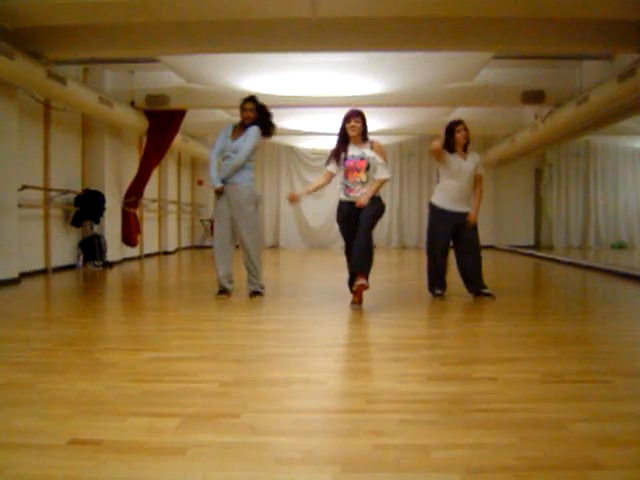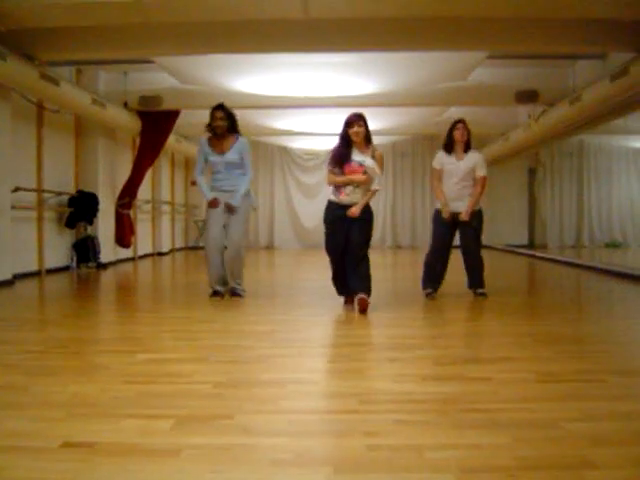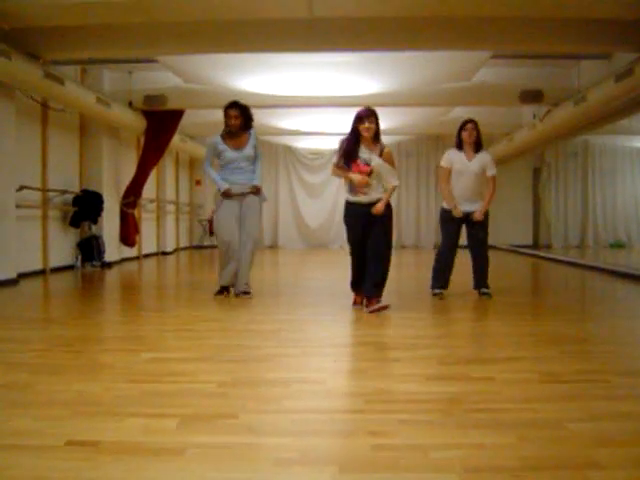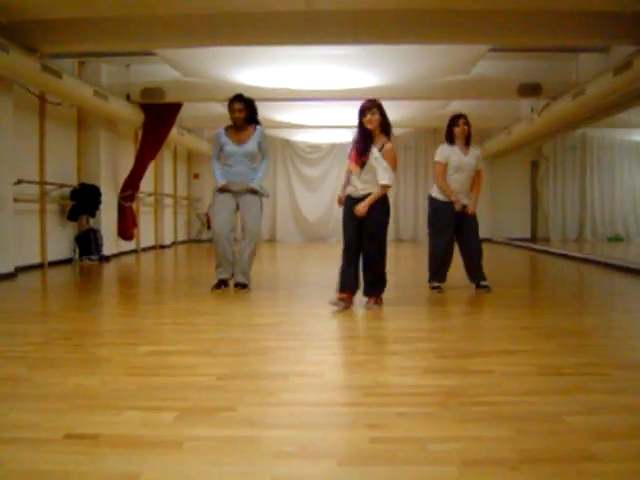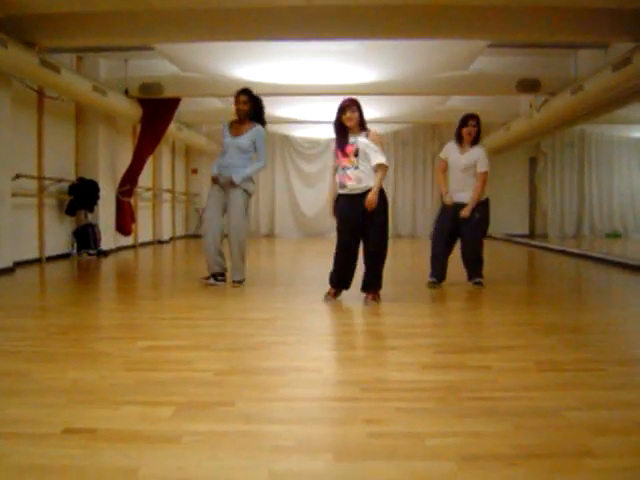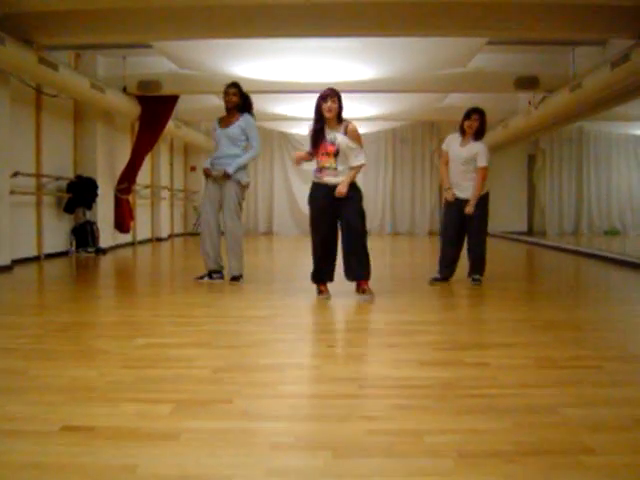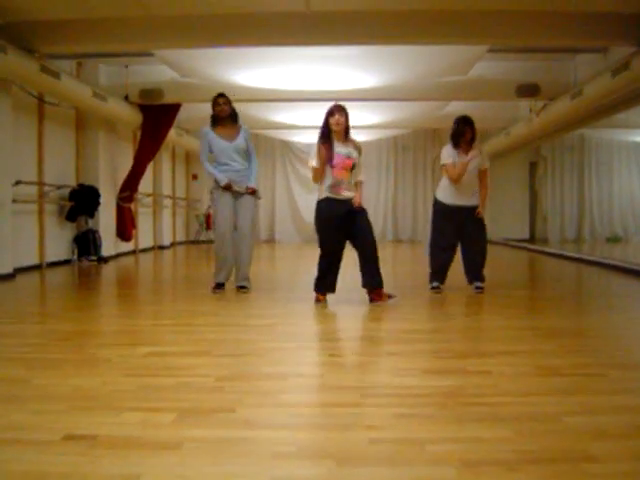
dt=0.5s
person 1, frame 1
left shoulder: (375, 147)
right shoulder: (340, 151)
left elbow: (383, 176)
right elbow: (326, 177)
left wrist: (367, 196)
right wrist: (302, 193)
left hip: (371, 201)
right hip: (347, 205)
left knee: (363, 231)
right knee: (350, 247)
left ankle: (361, 277)
right ankle: (356, 291)
person 1, frame 2
left shoulder: (375, 154)
right shoulder: (339, 152)
left elbow: (376, 185)
right elbow: (331, 179)
left wrist: (360, 206)
right wrist: (353, 178)
left hip: (360, 209)
right hip: (335, 209)
left knee: (358, 252)
right knee: (336, 252)
left ankle: (361, 293)
right ankle: (347, 293)
person 1, frame 3
left shoulder: (384, 152)
right shoulder: (348, 146)
left elbow: (392, 182)
right elbow: (335, 169)
left wrist: (383, 202)
right wrist: (352, 176)
left hip: (378, 207)
right hip: (354, 207)
left knee: (378, 251)
right knee: (357, 251)
left ankle: (372, 296)
right ankle: (359, 291)
person 1, frame 4
left shoulder: (387, 146)
right shoulder: (360, 139)
left elbow: (386, 182)
left wrist: (367, 203)
right wrist: (343, 188)
left hip: (374, 202)
right hip: (352, 200)
left knee: (372, 248)
right knee: (351, 246)
left ankle: (374, 294)
right ankle: (346, 291)
person 1, frame 5
left shoulder: (370, 136)
right shoulder: (338, 141)
left elbow: (381, 165)
right elbow: (335, 173)
left wrist: (375, 191)
right wrist: (332, 200)
left hip: (370, 196)
right hip: (345, 199)
left knee: (374, 245)
right knee: (345, 245)
left ankle: (372, 289)
right ankle: (336, 286)
person 1, frame 6
left shoulder: (349, 129)
right shoulder: (316, 129)
left elbow: (359, 161)
left wrist: (346, 183)
right wrist: (300, 156)
left hip: (346, 189)
right hip: (321, 190)
left knee: (355, 233)
right knee: (323, 237)
left ankle: (361, 282)
right ankle: (321, 283)
person 1, frame 7
left shoulder: (355, 147)
right shoulder: (323, 145)
left elbow: (358, 178)
right elbow: (316, 178)
left wrist: (359, 195)
right wrist: (321, 159)
left hip: (352, 204)
right hip: (329, 205)
left knee: (368, 245)
right knee: (330, 251)
left ankle: (376, 291)
right ankle: (321, 292)
person 2, frame 1
left shoulder: (255, 130)
right shoulder: (228, 129)
left elbow: (241, 158)
right elbow: (214, 155)
left wrist: (223, 179)
right wrist: (215, 182)
left hip: (243, 188)
right hip: (223, 188)
left knee: (248, 238)
right knee: (221, 237)
left ankle: (256, 285)
right ankle: (225, 284)
person 2, frame 2
left shoulder: (241, 142)
right shoulder: (205, 143)
left elbow: (249, 172)
right elbow: (199, 173)
left wrist: (237, 199)
right wrist: (209, 195)
left hip: (238, 197)
right hip: (217, 197)
left knee: (236, 241)
right knee: (213, 240)
left ankle: (235, 285)
right ankle: (218, 286)
person 2, frame 3
left shoulder: (252, 135)
right shoulder: (216, 141)
right elbow: (208, 166)
left wrist: (257, 181)
right wrist: (221, 185)
left hip: (250, 192)
right hip: (228, 194)
left knee: (251, 237)
right knee: (227, 237)
left ankle: (242, 285)
right ankle: (226, 282)
person 2, frame 4
left shoulder: (258, 132)
right shoulder: (221, 133)
left elbow: (264, 159)
right elbow: (215, 159)
left wrist: (256, 182)
right wrist: (220, 180)
left hip: (249, 189)
right hip: (226, 189)
left knee: (252, 231)
right knee: (220, 229)
left ankle: (241, 277)
right ankle: (223, 276)
person 2, frame 5
left shoulder: (257, 130)
right shoulder: (227, 127)
left elbow: (261, 162)
left wrist: (239, 177)
right wrist: (214, 171)
left hip: (240, 184)
right hip: (219, 182)
left knee: (237, 228)
right knee: (210, 224)
left ankle: (238, 276)
right ankle: (217, 271)
person 2, frame 6
left shoulder: (246, 119)
right shoulder: (218, 122)
left elbow: (255, 149)
left wrist: (232, 168)
right wrist: (207, 165)
left hip: (234, 175)
right hip: (214, 175)
left knee: (232, 221)
right knee: (207, 219)
left ankle: (236, 271)
right ankle: (214, 269)
person 2, frame 7
left shoulder: (243, 130)
right shoulder: (208, 132)
left elbow: (253, 158)
right elbow: (204, 160)
left wrist: (253, 182)
right wrist: (220, 178)
left hip: (245, 187)
right hip: (223, 187)
left knee: (245, 231)
right knee: (223, 231)
left ankle: (242, 280)
right ankle: (220, 279)
person 3, frame 1
left shoulder: (474, 158)
right shoulder: (444, 155)
left elbow: (478, 186)
right elbow: (434, 147)
left wrist: (475, 210)
right wrist: (445, 134)
left hip: (465, 212)
right hip: (441, 209)
left knee: (470, 250)
right knee: (438, 249)
left ankle: (477, 287)
right ankle: (437, 287)
person 3, frame 2
left shoulder: (476, 157)
right shoulder: (442, 156)
left elbow: (480, 186)
right elbow: (436, 182)
left wrist: (468, 210)
right wrist: (444, 205)
left hip: (470, 211)
right hip: (444, 211)
left knee: (471, 250)
right knee: (438, 249)
left ankle: (477, 286)
right ankle: (430, 285)
person 3, frame 3
left shoulder: (485, 157)
right shoulder: (451, 154)
left elbow: (491, 186)
right elbow: (443, 182)
left wrist: (482, 210)
right wrist: (453, 205)
left hip: (477, 210)
right hip: (451, 210)
left knee: (479, 249)
right knee: (447, 247)
left ankle: (482, 286)
right ankle: (438, 286)
person 3, frame 4
left shoulder: (475, 152)
right shoulder: (444, 149)
left elbow: (476, 180)
right elbow: (438, 178)
left wrist: (473, 203)
right wrist: (455, 199)
left hip: (465, 204)
right hip: (441, 202)
left knee: (471, 242)
right knee: (442, 242)
left ankle: (479, 279)
right ankle: (436, 279)
person 3, frame 5
left shoulder: (479, 152)
right shoulder: (450, 147)
left elbow: (481, 182)
right elbow: (440, 172)
left wrist: (469, 207)
right wrist: (445, 194)
left hip: (475, 204)
right hip: (451, 202)
left knee: (471, 242)
right knee: (440, 237)
left ankle: (476, 276)
right ankle: (436, 276)
person 3, frame 6
left shoulder: (480, 147)
right shoulder: (451, 139)
left elbow: (481, 177)
right elbow: (443, 164)
left wrist: (472, 203)
right wrist: (447, 188)
left hip: (476, 198)
right hip: (453, 197)
left knee: (476, 237)
right knee: (449, 234)
left ankle: (476, 273)
right ankle: (444, 272)
person 3, frame 7
left shoulder: (479, 153)
right shoulder: (448, 151)
left elbow: (483, 180)
right elbow: (453, 177)
left wrist: (482, 204)
right wrist: (468, 159)
left hip: (471, 206)
right hip: (446, 204)
left knee: (476, 243)
right knee: (444, 243)
left ankle: (476, 279)
right ankle: (436, 280)
